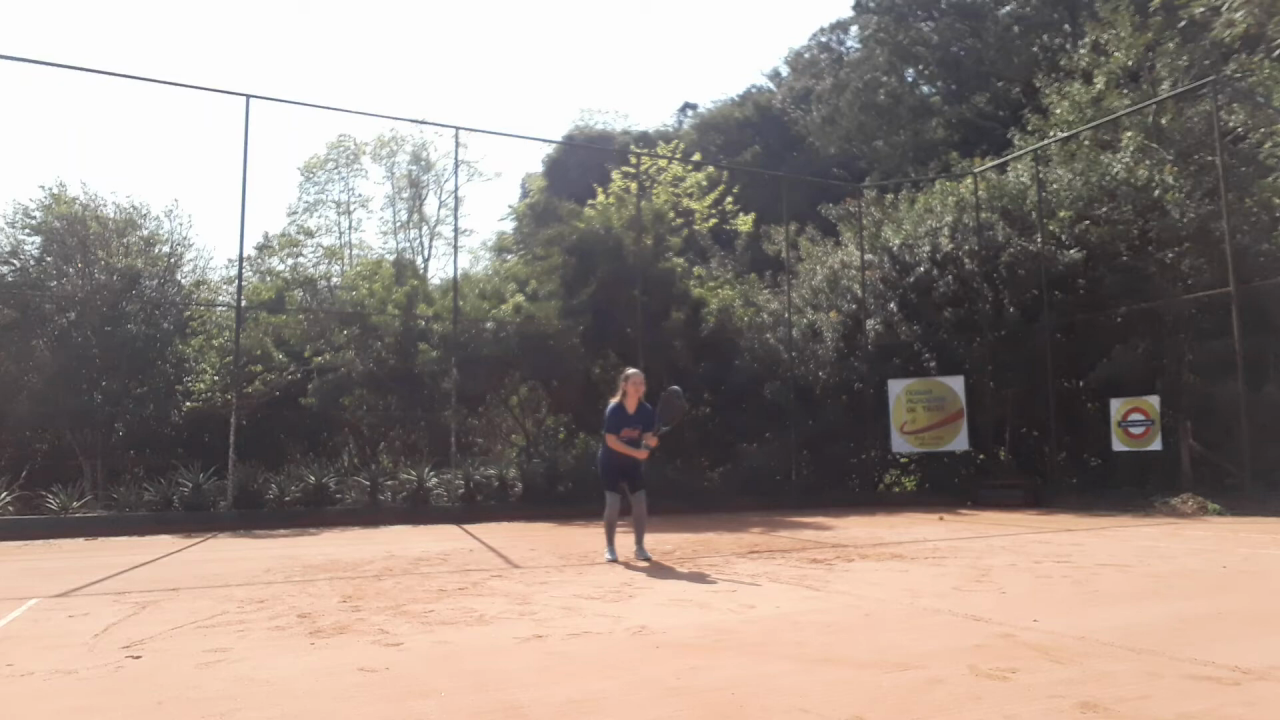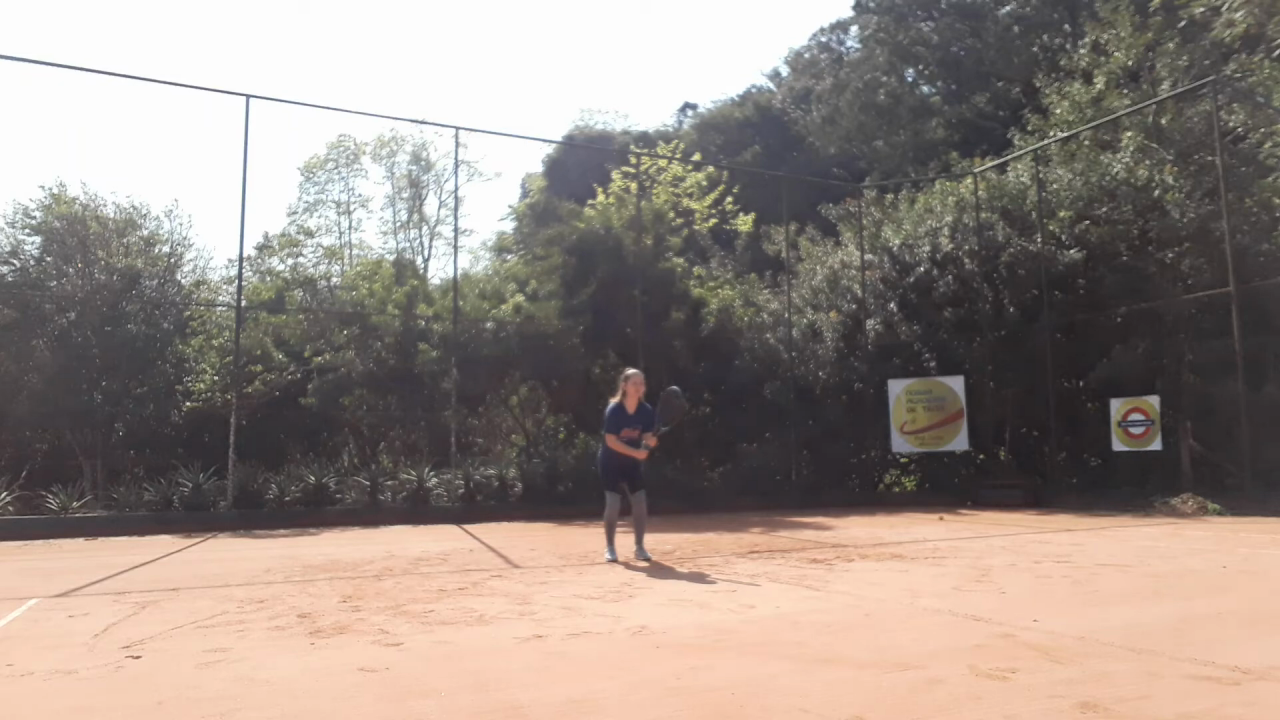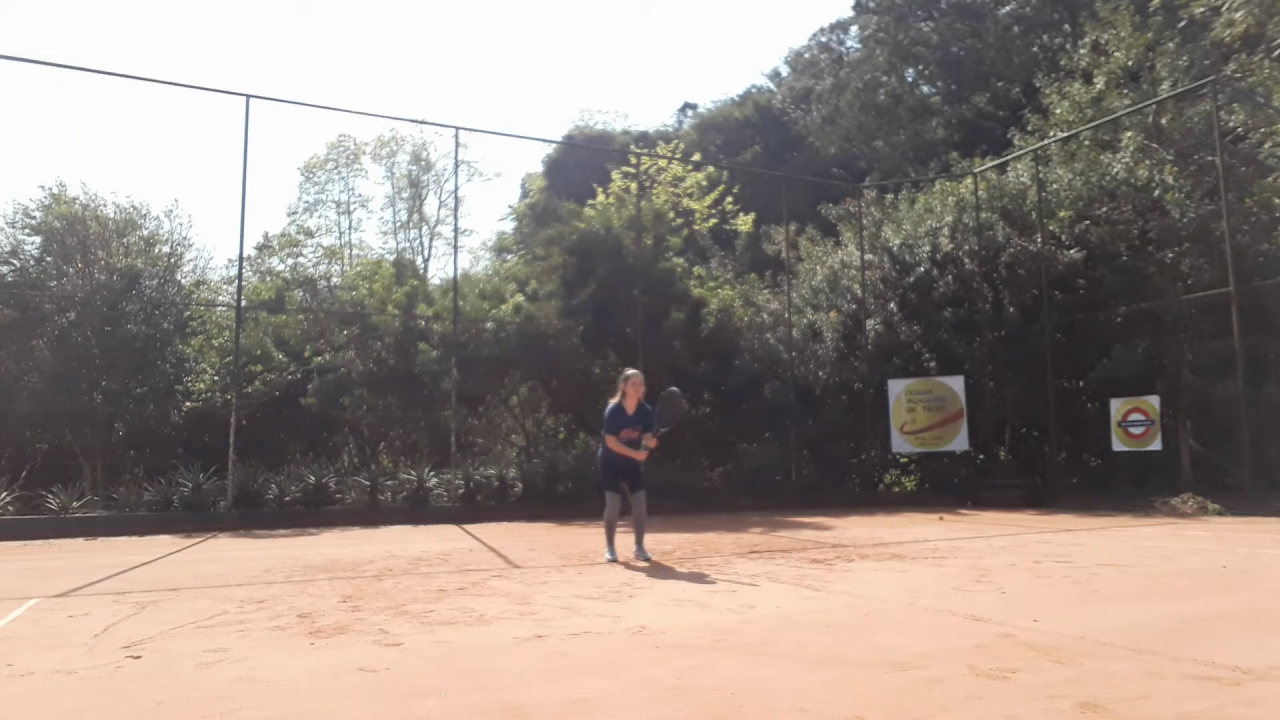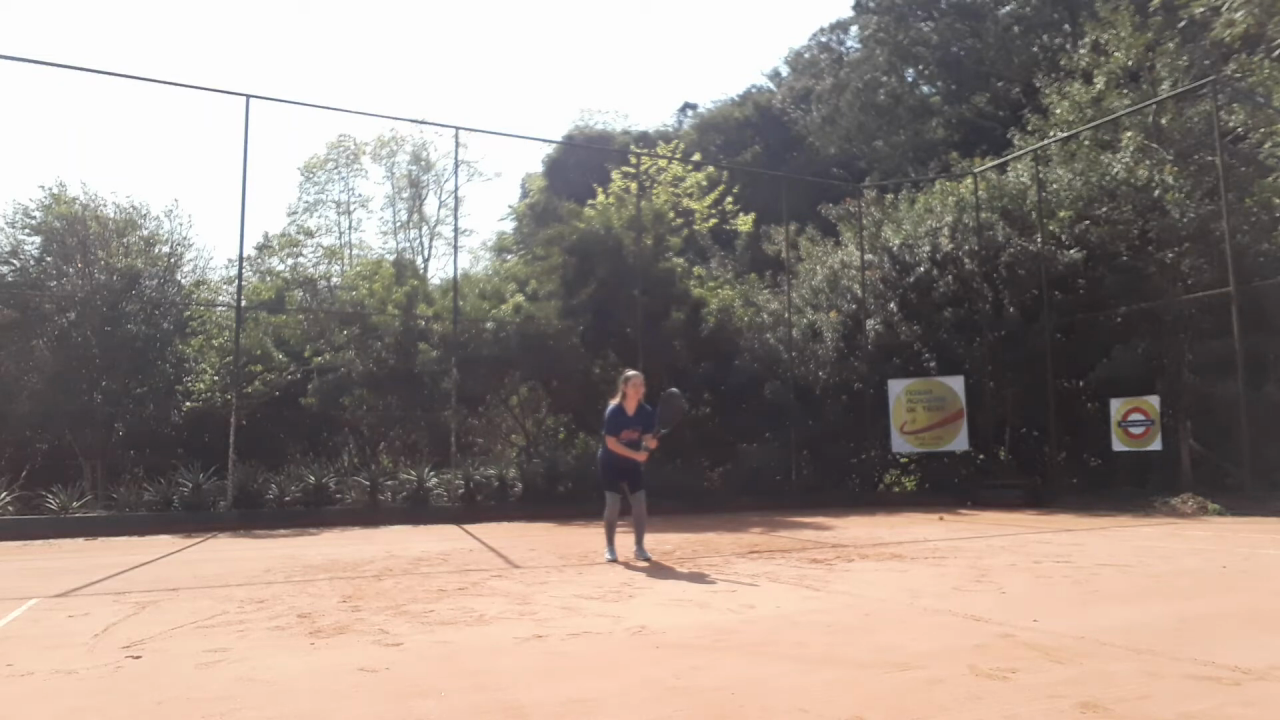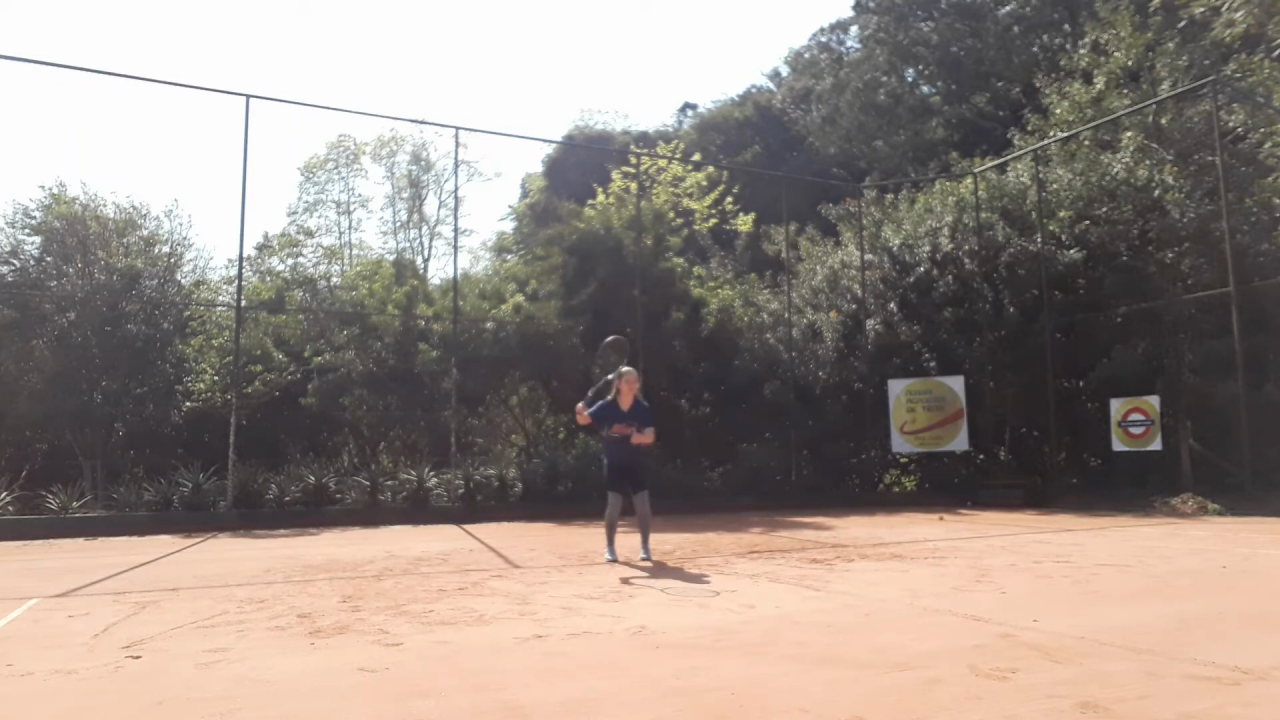
dt=0.7s
person 1, frame 1
left shoulder: (646, 411)
right shoulder: (614, 409)
left elbow: (647, 438)
right elbow: (611, 441)
left wrist: (650, 442)
right wrist: (636, 452)
left hip: (633, 464)
right hip: (611, 463)
left knee: (640, 503)
right knee: (613, 504)
left ankle: (639, 547)
right ankle: (610, 548)
person 1, frame 2
left shoulder: (647, 411)
right shoulder: (614, 410)
left elbow: (646, 438)
right elbow: (611, 441)
left wrist: (650, 443)
right wrist: (635, 452)
left hip: (633, 464)
right hip: (611, 463)
left knee: (640, 503)
right knee: (613, 504)
left ankle: (639, 547)
right ankle: (610, 548)
person 1, frame 3
left shoulder: (646, 411)
right shoulder: (613, 410)
left elbow: (646, 438)
right elbow: (610, 442)
left wrist: (650, 443)
right wrist: (635, 453)
left hip: (632, 464)
right hip: (611, 463)
left knee: (640, 503)
right knee: (613, 504)
left ankle: (639, 547)
right ankle: (610, 548)
person 1, frame 4
left shoulder: (646, 412)
right shoulder: (613, 411)
left elbow: (647, 439)
right elbow: (611, 443)
left wrist: (651, 443)
right wrist: (635, 454)
left hip: (632, 464)
right hip: (611, 463)
left knee: (640, 504)
right knee: (613, 505)
left ankle: (639, 547)
right ankle: (610, 548)
person 1, frame 5
left shoulder: (642, 408)
right shoulder: (607, 406)
left elbow: (651, 436)
right elbow: (583, 419)
left wrist: (641, 437)
right wrist: (579, 412)
left hip: (635, 462)
right hip: (614, 462)
left knee: (643, 503)
right knee: (614, 503)
left ankle: (645, 546)
right ankle: (610, 548)
